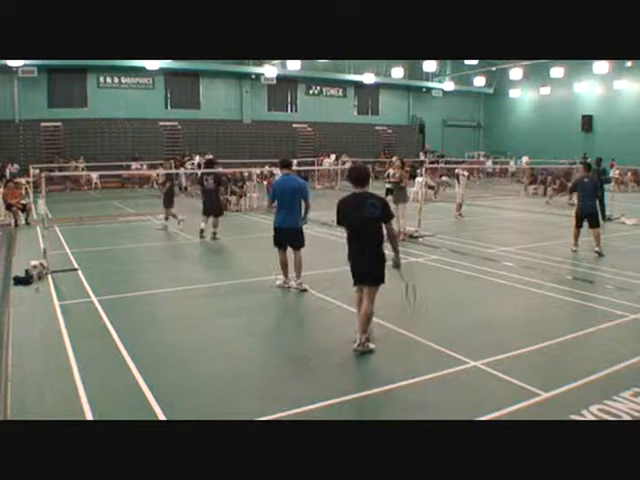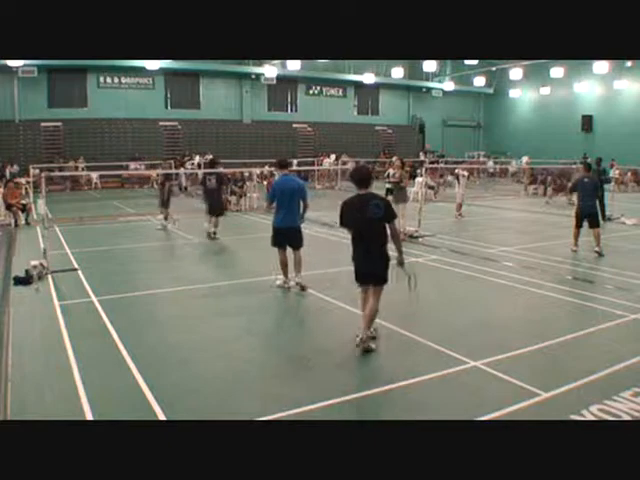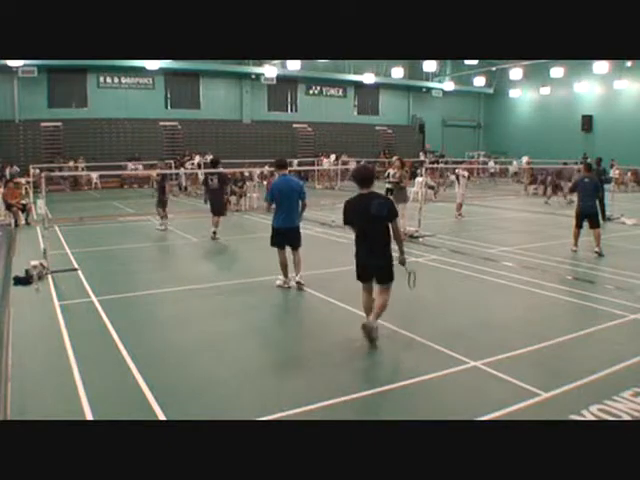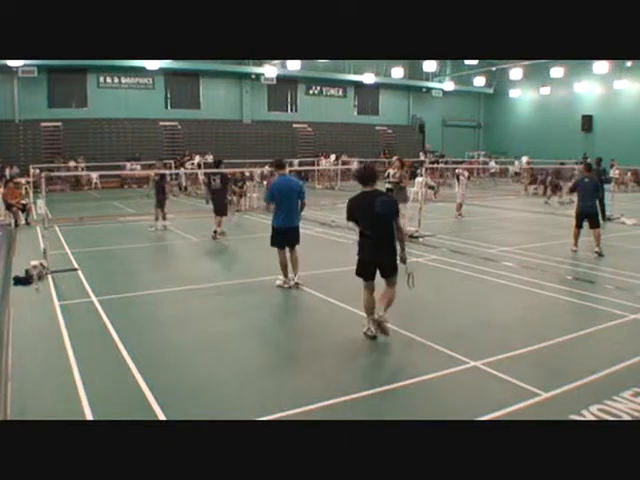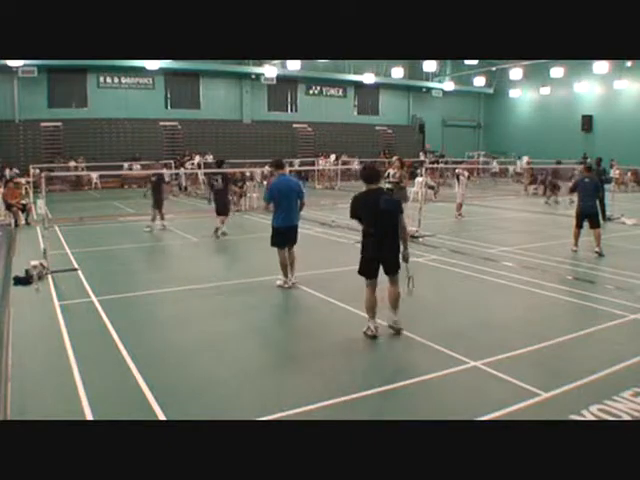
dt=0.1s
person 1, frame 1
left shoulder: (343, 203)
right shoulder: (379, 202)
left elbow: (346, 228)
right elbow: (391, 232)
right wrist: (397, 254)
left hip: (355, 255)
right hip: (374, 256)
left knee: (360, 292)
right knee: (369, 297)
left ankle: (363, 332)
right ankle: (361, 341)
person 1, frame 2
left shoulder: (347, 205)
right shoulder: (382, 202)
left elbow: (349, 230)
right elbow: (394, 232)
right wrist: (400, 253)
left hip: (359, 256)
right hip: (379, 256)
left knee: (365, 292)
right knee: (374, 297)
left ankle: (368, 329)
right ankle: (363, 337)
person 1, frame 3
left shoulder: (350, 204)
right shoulder: (386, 202)
left elbow: (353, 228)
right elbow: (396, 230)
right wrist: (402, 252)
left hip: (362, 254)
right hip: (383, 255)
left knee: (367, 290)
right knee: (383, 293)
left ankle: (370, 323)
right ankle: (370, 321)
person 1, frame 4
left shoulder: (354, 202)
right shoulder: (389, 200)
left elbow: (357, 225)
right elbow: (398, 228)
right wrist: (403, 250)
left hip: (366, 251)
right hip: (387, 251)
left knee: (368, 289)
right knee: (391, 286)
left ankle: (371, 325)
right ankle: (382, 315)
person 1, frame 5
left shoulder: (358, 199)
right shoulder: (392, 197)
left elbow: (361, 223)
right elbow: (402, 225)
right wrist: (405, 248)
left hip: (370, 249)
right hip: (391, 248)
left knee: (370, 287)
right knee: (394, 283)
left ankle: (372, 325)
right ankle: (394, 319)
person 2, frame 1
left shoulder: (276, 184)
right shoulder: (301, 183)
left elbow: (270, 204)
right elbow: (307, 204)
right wrist: (304, 217)
left hip: (280, 223)
right hip: (295, 222)
left knee: (282, 251)
right knee: (297, 251)
left ankle: (286, 280)
right ankle: (298, 281)
person 2, frame 2
left shoulder: (275, 184)
right shoulder: (299, 183)
left elbow: (268, 205)
right elbow: (306, 204)
left wrist: (271, 205)
right wrist: (302, 216)
left hip: (279, 223)
right hip: (294, 222)
left knee: (282, 251)
right knee: (297, 251)
left ankle: (286, 280)
right ankle: (298, 277)
person 2, frame 3
left shoulder: (274, 185)
right shoulder: (298, 183)
left elbow: (268, 207)
right elbow: (304, 204)
left wrist: (269, 207)
right wrist: (300, 215)
left hip: (279, 223)
right hip: (294, 223)
left knee: (281, 251)
right knee: (296, 250)
left ankle: (286, 280)
right ankle: (298, 276)
person 2, frame 4
left shoulder: (273, 185)
right shoulder: (297, 183)
left elbow: (268, 206)
right elbow: (303, 203)
left wrist: (269, 205)
left hip: (279, 223)
right hip: (293, 222)
left knee: (281, 251)
right knee: (293, 249)
left ankle: (286, 280)
right ankle: (296, 276)
person 2, frame 5
left shoulder: (272, 184)
right shoulder: (295, 182)
left elbow: (267, 206)
right elbow: (302, 203)
left wrist: (268, 204)
left hip: (279, 222)
right hip: (293, 221)
left knee: (282, 250)
right knee: (290, 248)
left ankle: (286, 280)
right ankle: (292, 276)
